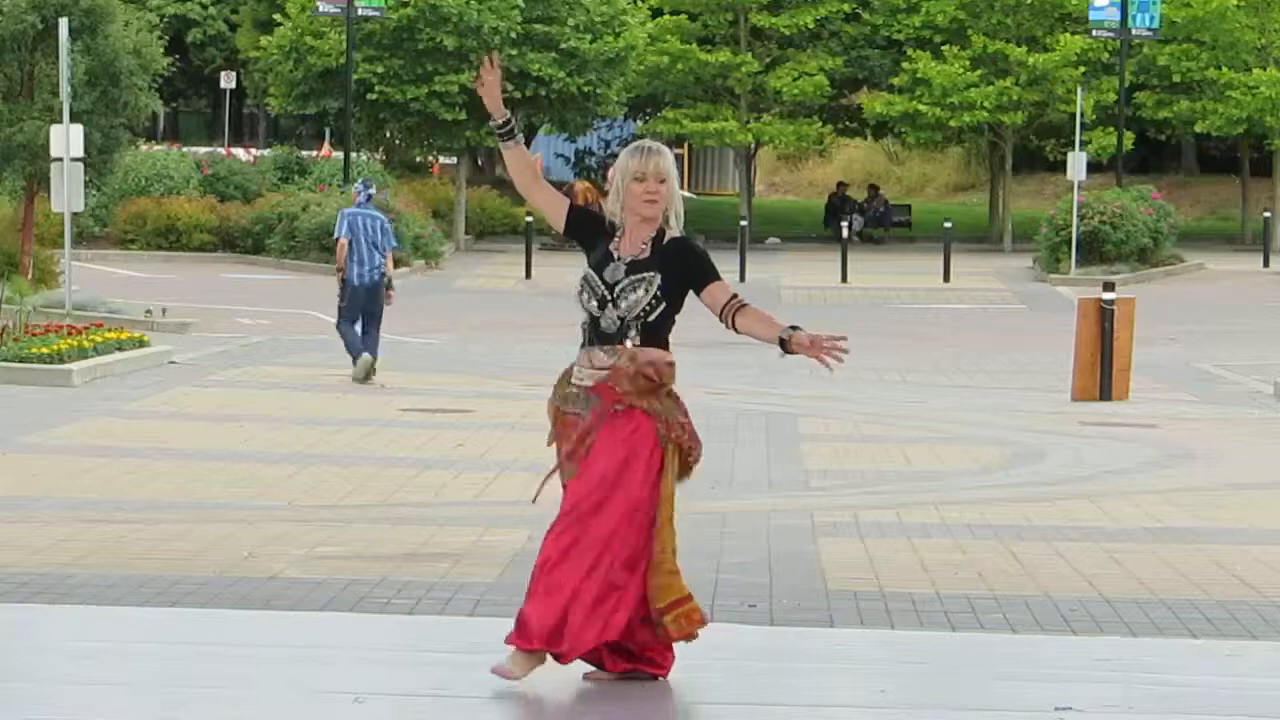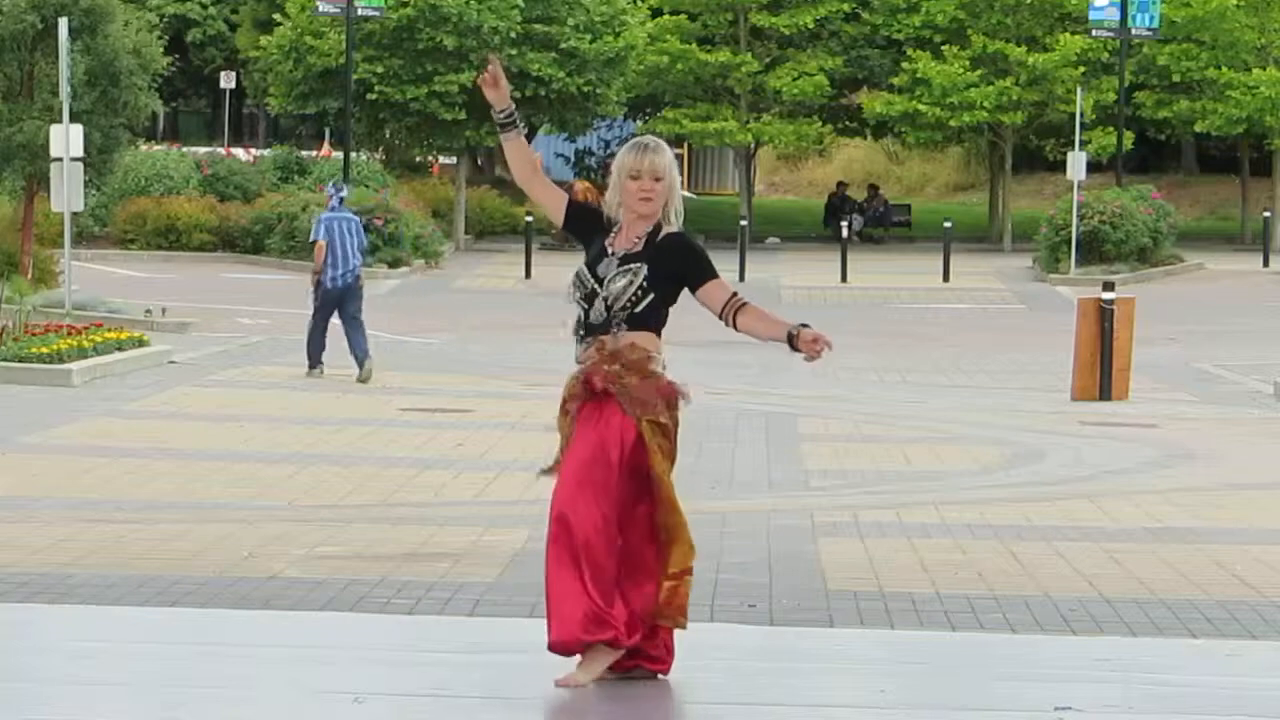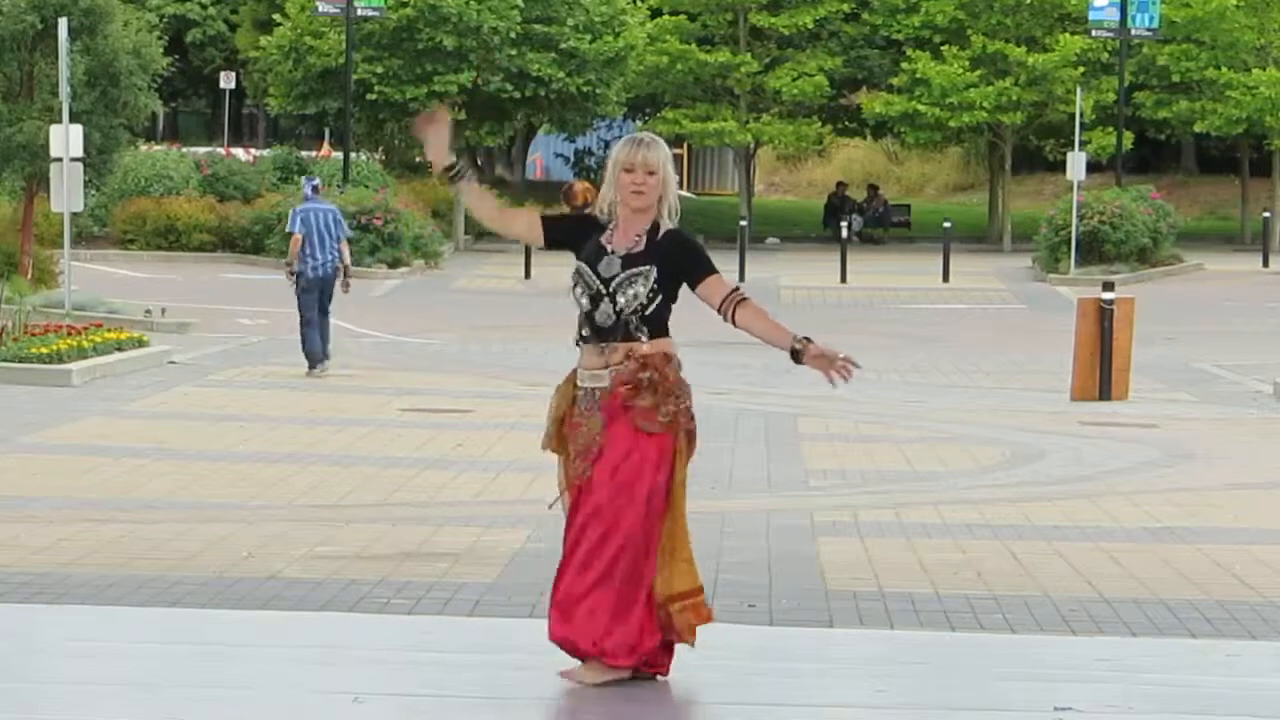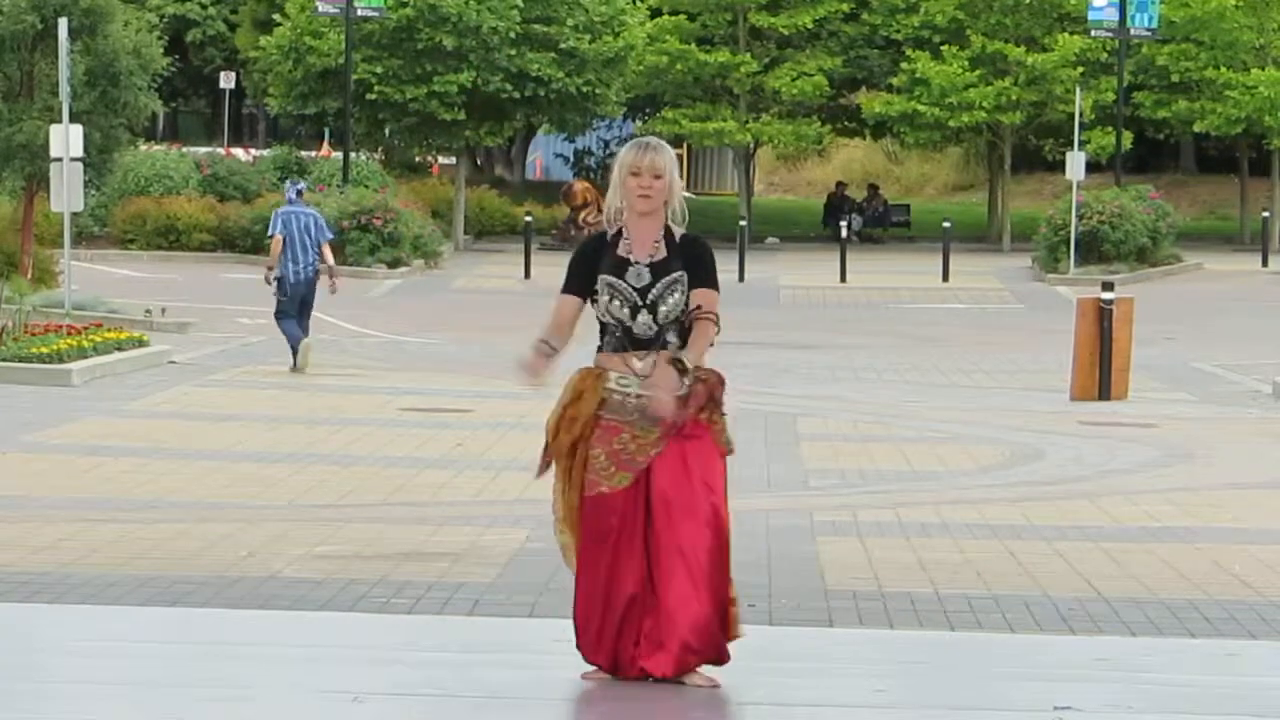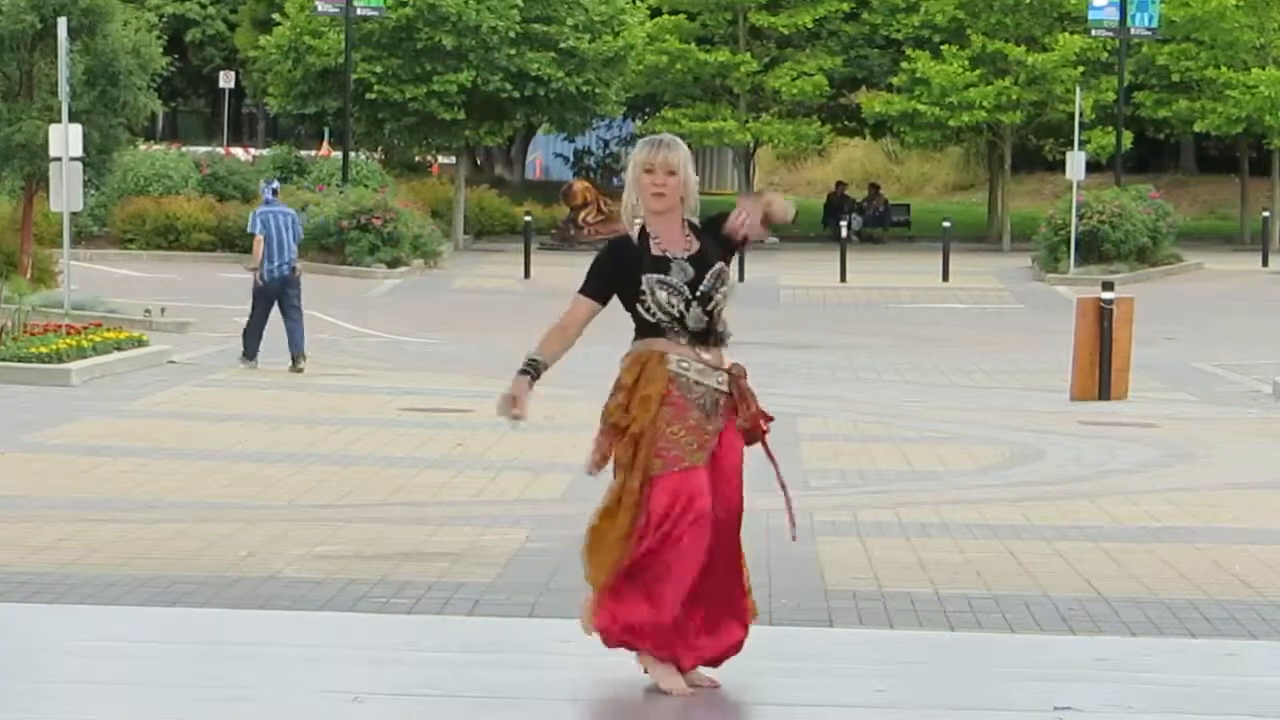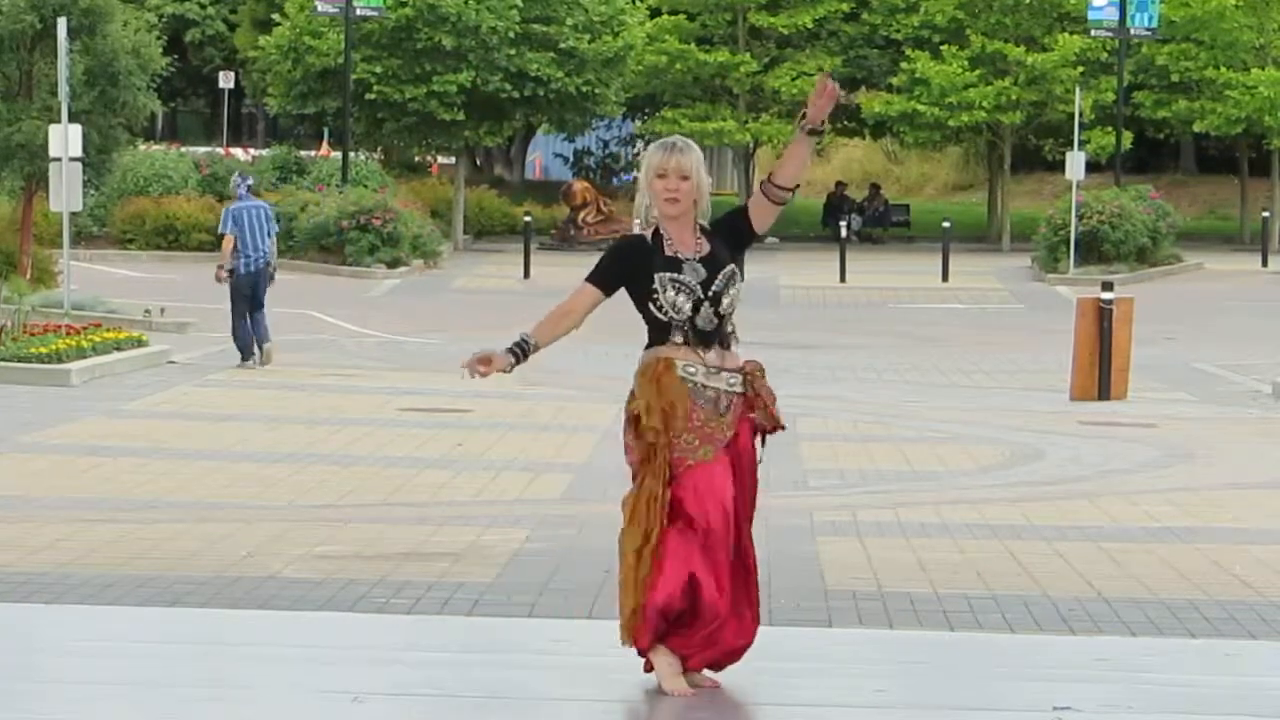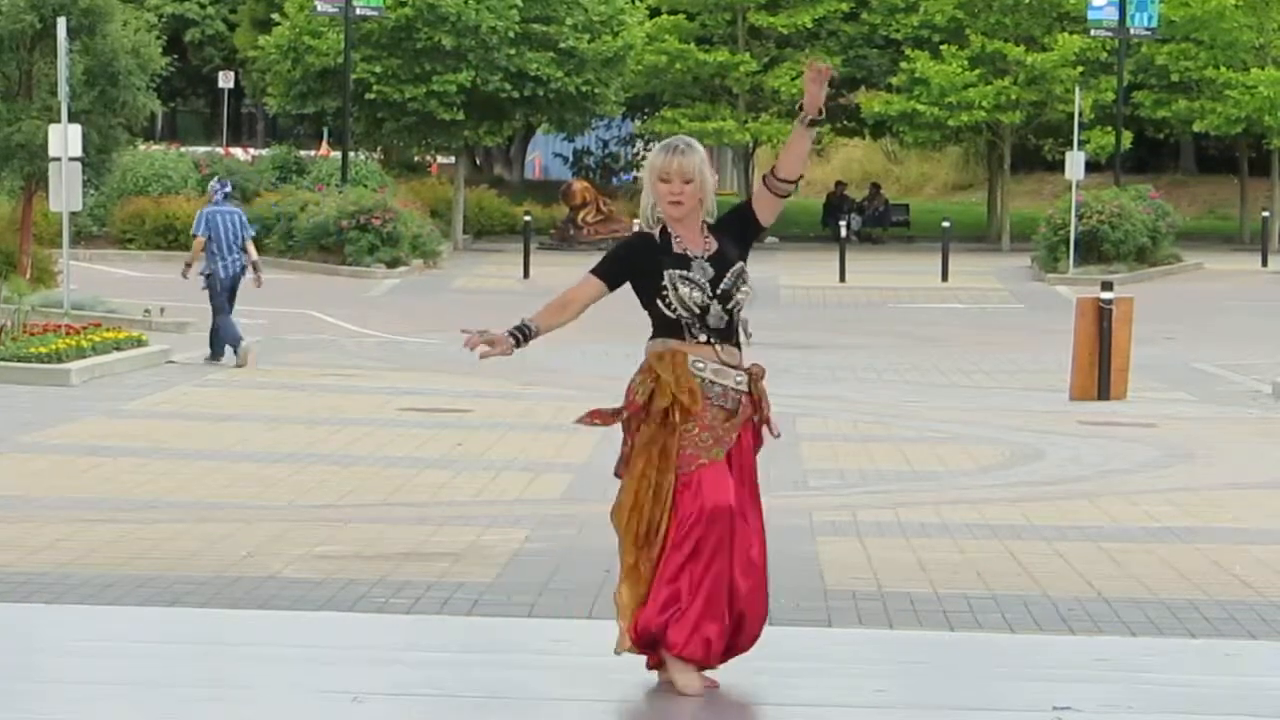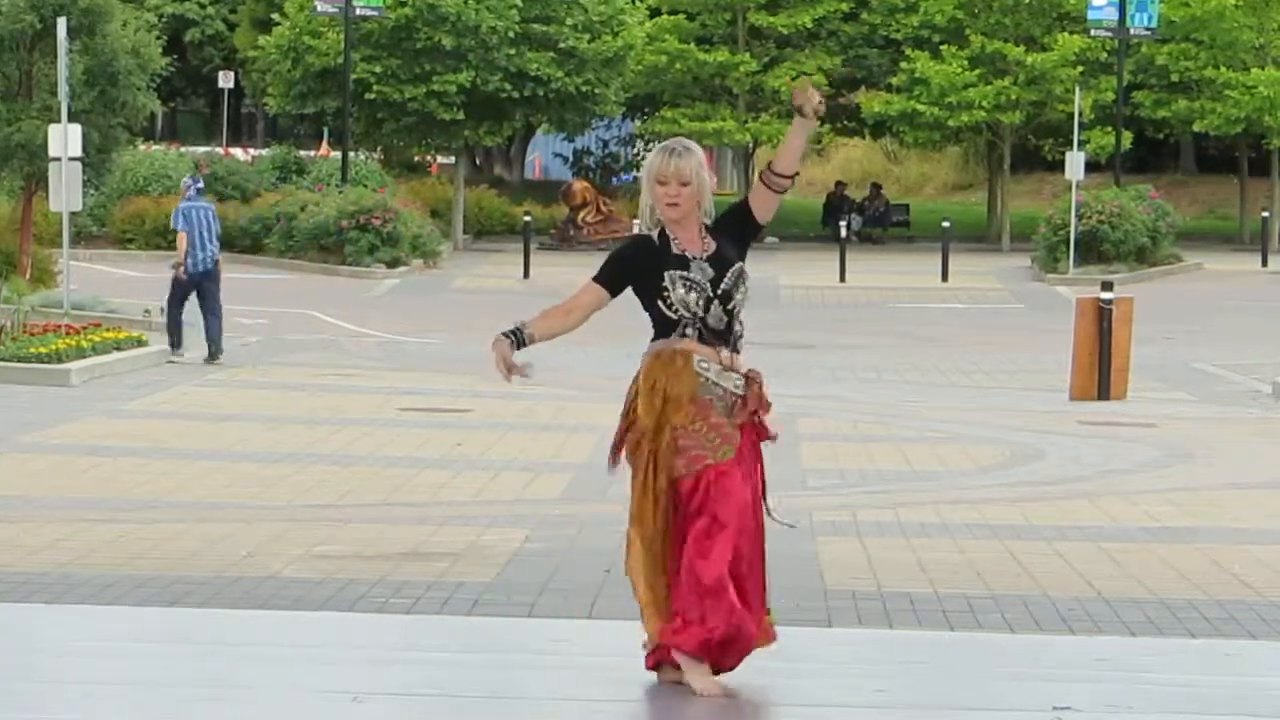
dt=0.3s
person 1, frame 1
left shoulder: (681, 253)
right shoulder: (597, 234)
left elbow: (734, 309)
right elbow: (529, 186)
left wrist: (791, 338)
right wrist: (499, 112)
left hip: (641, 400)
right hip: (589, 399)
left knee: (601, 519)
right knee: (609, 523)
left ankle: (544, 640)
right ankle: (634, 653)
person 1, frame 2
left shoulder: (677, 248)
right shoulder: (595, 229)
left elbow: (731, 306)
right elbow: (531, 180)
left wrist: (792, 333)
right wrist: (504, 109)
left hip: (628, 392)
right hip: (595, 392)
left knee: (583, 508)
right knee: (618, 519)
left ankle: (606, 637)
right ankle: (637, 650)
person 1, frame 3
left shoulder: (678, 245)
right shoulder: (587, 231)
left elbow: (736, 304)
right elbow: (503, 219)
left wrist: (802, 348)
right wrist: (447, 162)
left hip: (649, 397)
right hip: (592, 395)
left knee: (622, 521)
right knee: (594, 522)
left ankle: (613, 647)
right ankle: (625, 647)
person 1, frame 4
left shoulder: (691, 249)
right shoulder: (594, 251)
left elbow: (706, 320)
right elbow: (563, 320)
left wrist: (676, 372)
right wrist: (543, 351)
left hip: (683, 407)
right hip: (611, 405)
left knee: (690, 529)
right knee: (611, 531)
left ankle: (680, 652)
right ankle: (612, 652)
person 1, frame 5
left shoulder: (712, 235)
right shoulder: (621, 252)
left elbow: (778, 214)
right elbow: (571, 322)
left wrist: (759, 209)
right wrist: (526, 378)
left hip: (717, 398)
right hip: (658, 393)
left knee: (714, 526)
right knee: (678, 510)
left ankle: (682, 650)
right ankle: (651, 639)
person 1, frame 6
left shoulder: (726, 235)
right shoulder: (632, 251)
left elbow: (779, 188)
right elbow: (574, 309)
left wrist: (811, 124)
right wrist: (513, 353)
left hip: (730, 400)
right hip: (672, 395)
left knee: (724, 525)
right knee: (697, 510)
left ankle: (692, 650)
right ankle: (664, 638)
person 1, frame 7
left shoulder: (730, 233)
right shoulder: (639, 248)
left elbow: (781, 182)
right elbow: (574, 299)
left wrist: (809, 113)
right wrist: (512, 336)
left hip: (731, 399)
right hip: (675, 393)
left knee: (733, 530)
right knee: (701, 509)
left ankle: (684, 650)
right ankle: (675, 645)
person 1, frame 8
left shoulder: (730, 234)
right shoulder: (639, 250)
left elbow: (777, 180)
right elbow: (576, 307)
left wrist: (804, 116)
right wrist: (512, 339)
left hip: (730, 401)
right hip: (676, 395)
left knee: (731, 526)
right knee: (710, 514)
left ankle: (674, 655)
right ankle: (689, 645)
person 2, frame 1
left shoulder: (347, 214)
right shoulder: (381, 219)
left elbow: (343, 242)
right elbow: (389, 254)
left wrist: (340, 269)
right wrist: (389, 285)
left hip: (354, 278)
right hip: (377, 278)
left knee: (346, 323)
right knee: (371, 326)
left ankle: (362, 355)
right ankle: (367, 371)
person 2, frame 2
left shoulder: (323, 219)
right shoulder: (354, 220)
left elbow: (321, 245)
left wrist: (316, 272)
left hip: (329, 280)
right hip: (352, 281)
left knee: (318, 324)
right knee: (354, 324)
left ankle: (315, 365)
right ankle: (364, 359)
person 2, frame 3
left shoulder: (299, 211)
right shoulder: (333, 210)
left elbow: (297, 238)
right elbow: (343, 242)
left wrist: (289, 263)
right wrist: (347, 273)
left hip: (308, 272)
right hip: (329, 270)
left knee: (309, 319)
right knee: (322, 315)
left ankle: (316, 364)
right ankle: (322, 357)
person 2, frame 4
left shoulder: (281, 213)
right shoulder: (315, 215)
left elbow: (277, 240)
right elbow: (325, 246)
left wrist: (270, 268)
right wrist: (332, 273)
left hip: (289, 275)
right hip: (310, 274)
left knee: (284, 316)
right knee: (302, 317)
left ankle: (301, 343)
right ankle: (299, 359)
person 2, frame 5
left shoulder: (259, 213)
right shoulder: (291, 214)
left elbow: (258, 240)
left wrist: (256, 268)
left hip: (268, 273)
right hip: (289, 272)
left knee: (258, 316)
right knee: (293, 316)
left ankle: (249, 356)
right ankle: (298, 358)
person 2, frame 6
left shoulder: (232, 209)
right shoulder: (264, 207)
left elbow: (229, 240)
right elbow: (272, 239)
left wrist: (221, 267)
right wrist: (272, 266)
left hip: (242, 268)
right hip: (262, 267)
left knee: (239, 314)
right knee: (257, 310)
left ankle: (248, 357)
right ankle: (264, 343)
person 2, frame 7
left shoulder: (206, 212)
right shoulder: (238, 213)
left elbow: (200, 241)
right elbow: (249, 243)
left wrist: (188, 264)
right wrist: (257, 270)
left hip: (217, 270)
right hip: (237, 269)
left knee: (220, 316)
right knee: (224, 312)
left ankle: (240, 345)
right ankle: (216, 353)
person 2, frame 8
left shoulder: (182, 208)
right shoulder: (210, 208)
left elbow: (182, 237)
left wrist: (179, 263)
left hip: (190, 266)
right hip: (211, 265)
left knee: (174, 305)
right knee: (212, 310)
left ankle: (176, 347)
right ankle: (215, 352)
